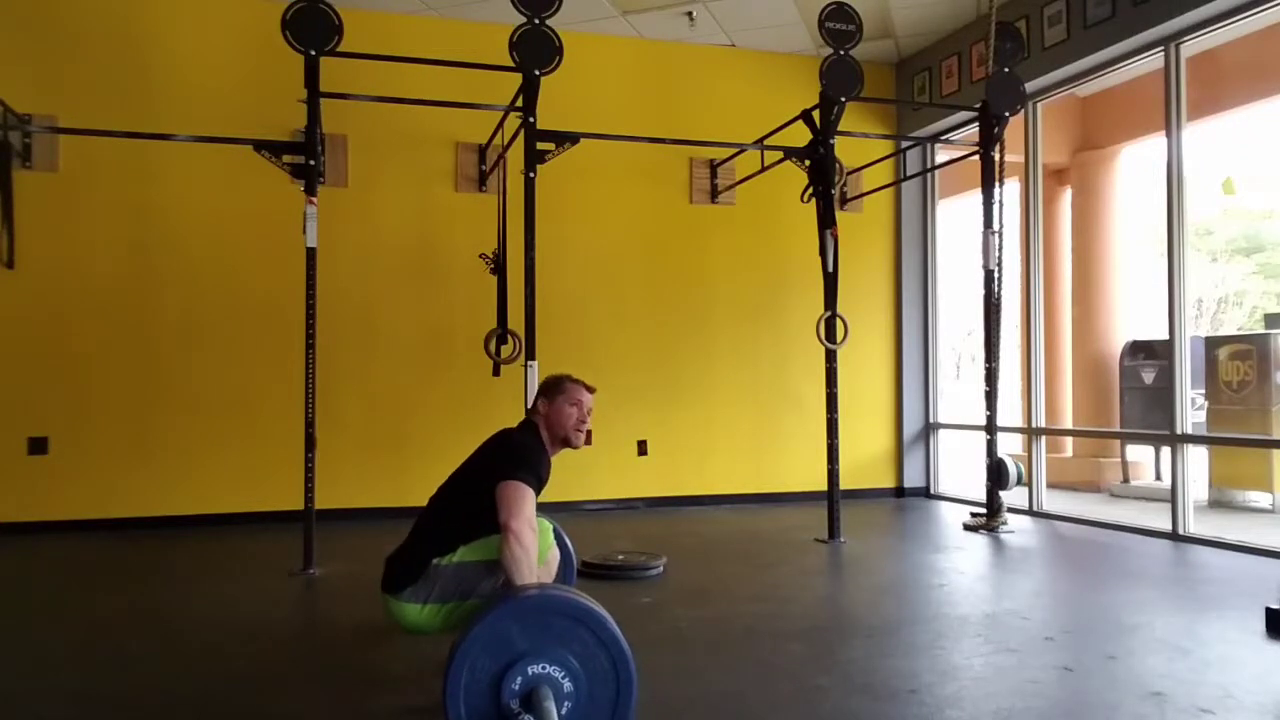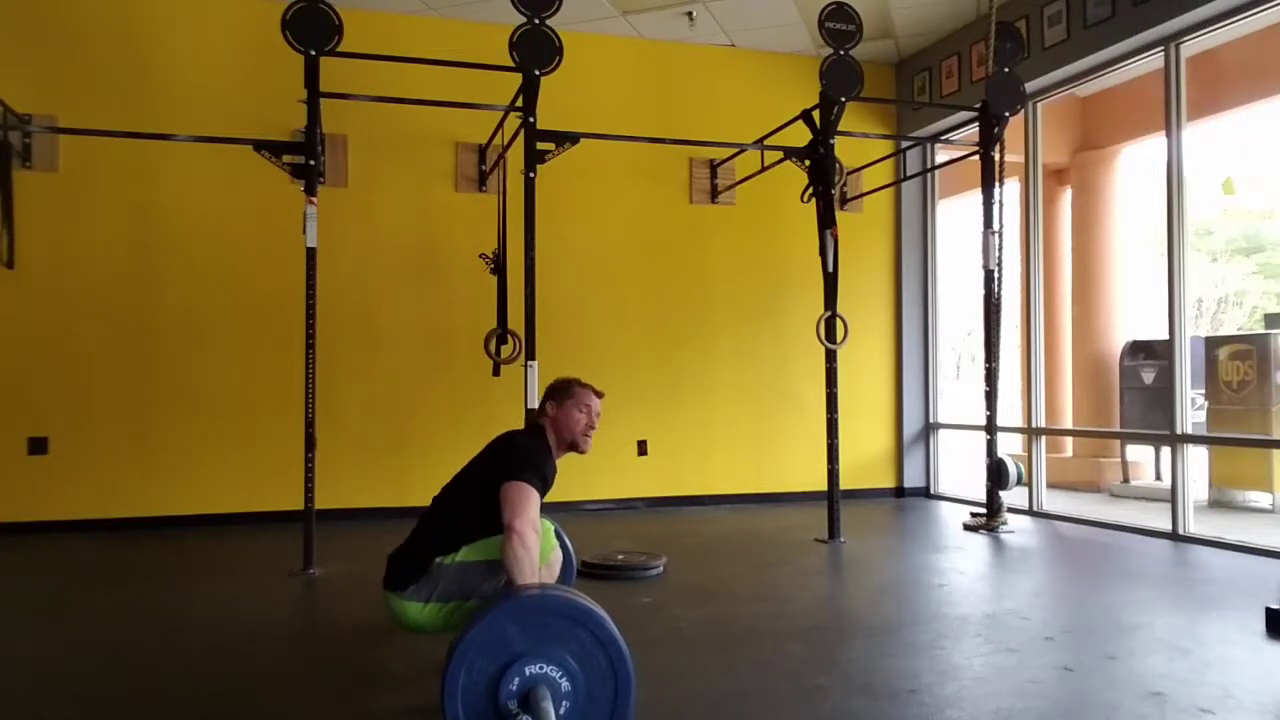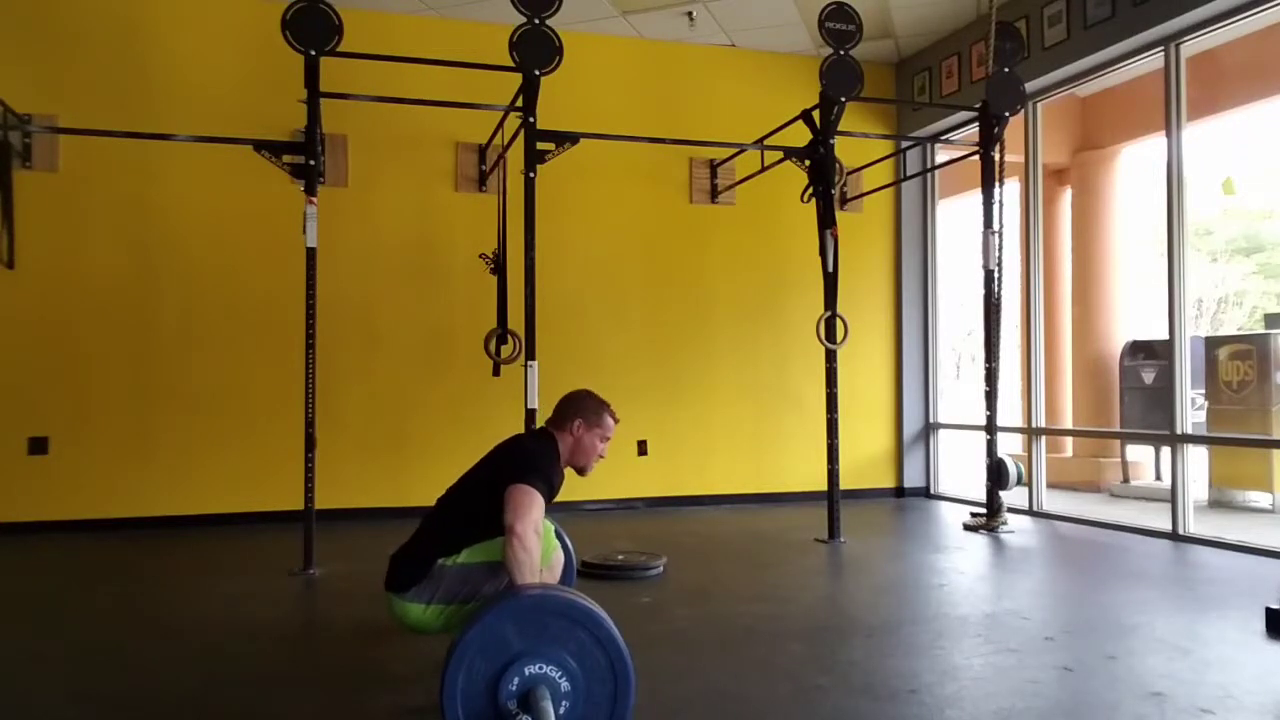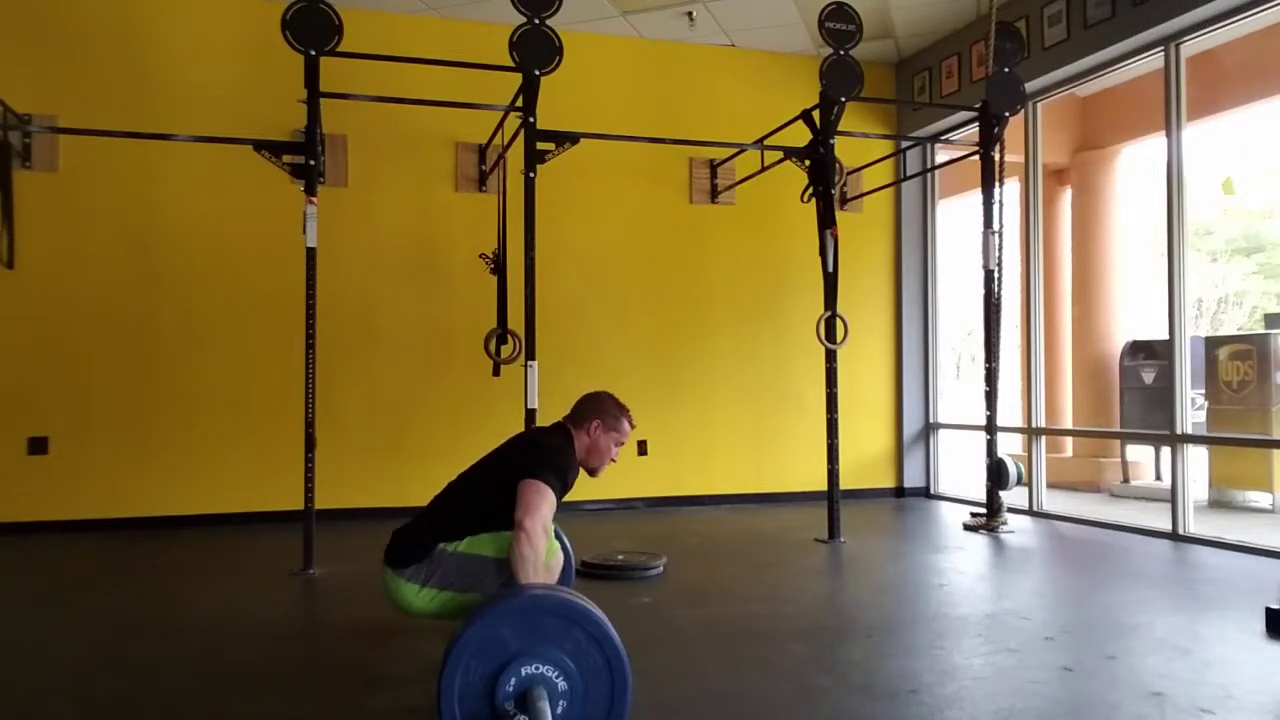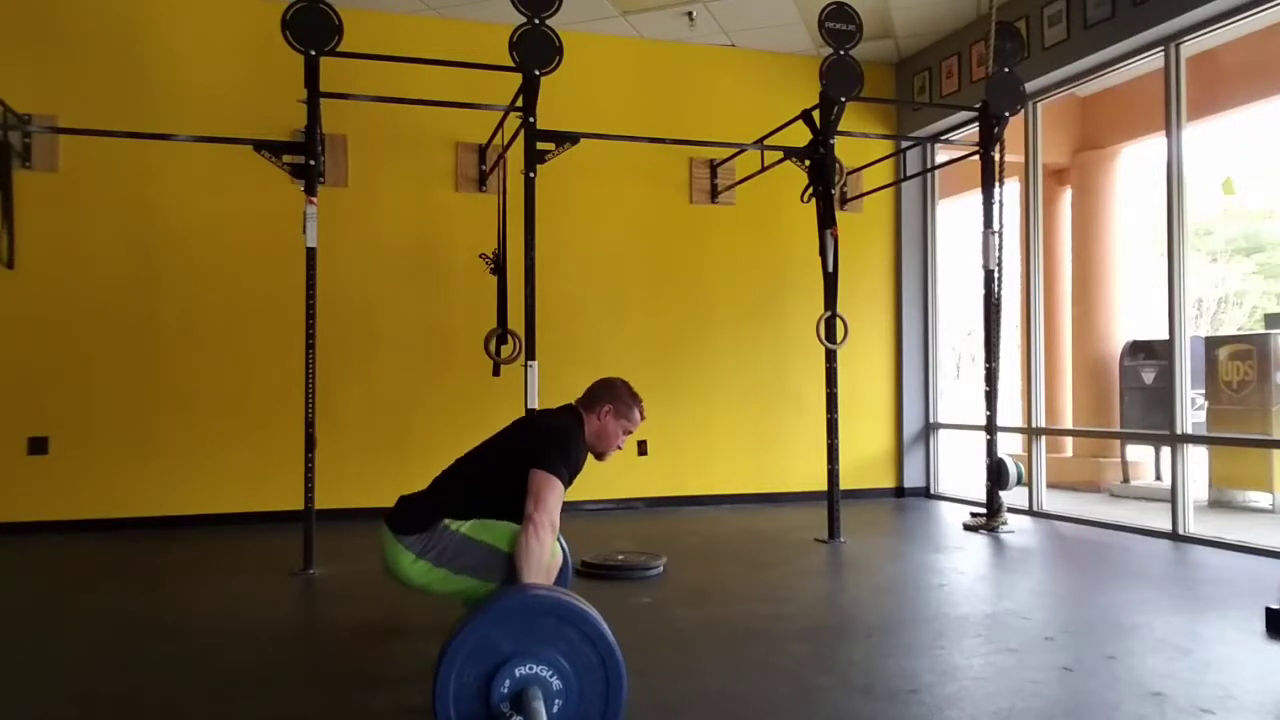
dt=0.3s
person 1, frame 1
left shoulder: (523, 447)
right shoulder: (525, 449)
right elbow: (517, 527)
left hip: (415, 583)
right hip: (418, 591)
right knee: (542, 546)
person 1, frame 2
left shoulder: (527, 447)
right shoulder: (531, 451)
right elbow: (519, 528)
left hip: (415, 582)
right hip: (420, 590)
right knee: (543, 542)
person 1, frame 3
left shoulder: (533, 451)
right shoulder: (540, 458)
right elbow: (521, 531)
left hip: (420, 580)
right hip: (423, 591)
right knee: (545, 549)
person 1, frame 4
left shoulder: (546, 445)
right shoulder: (556, 455)
right elbow: (530, 528)
left hip: (418, 560)
right hip: (419, 570)
right knee: (546, 557)
person 1, frame 5
left shoulder: (555, 428)
right shoulder: (565, 439)
right elbow: (540, 522)
left hip: (419, 530)
right hip: (419, 539)
right knee: (543, 558)
